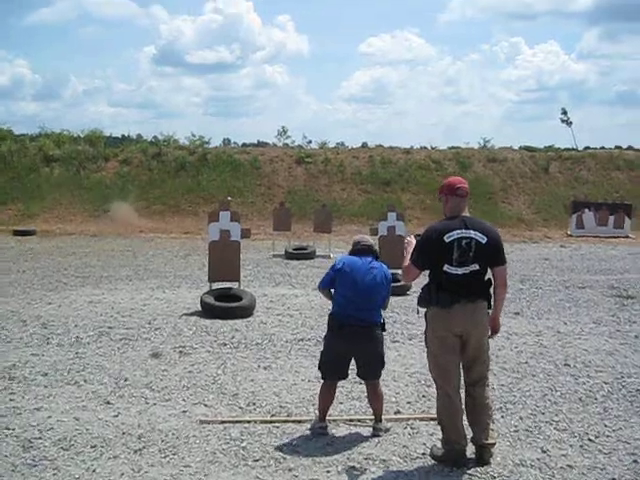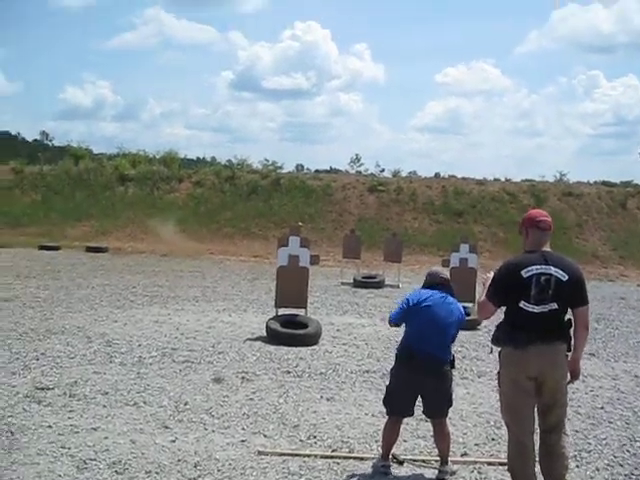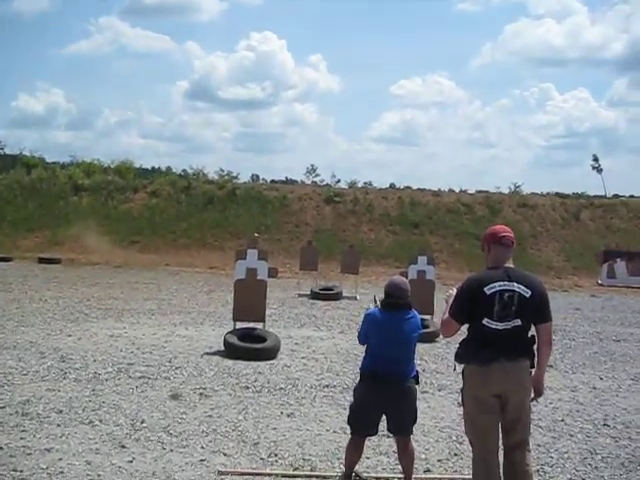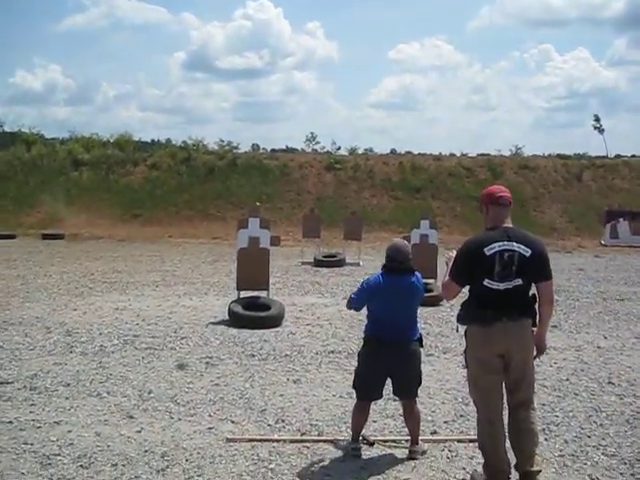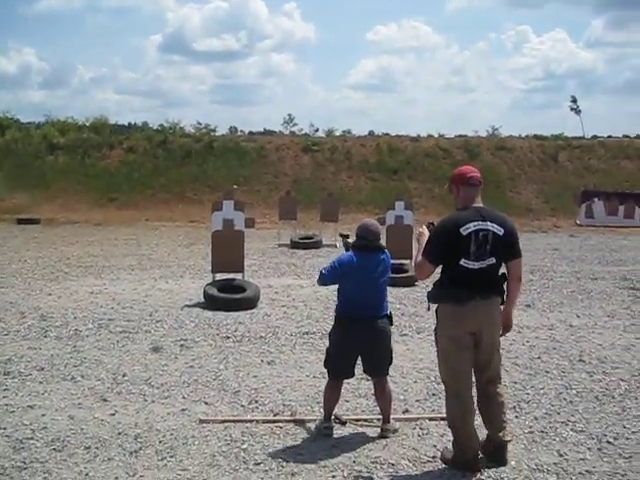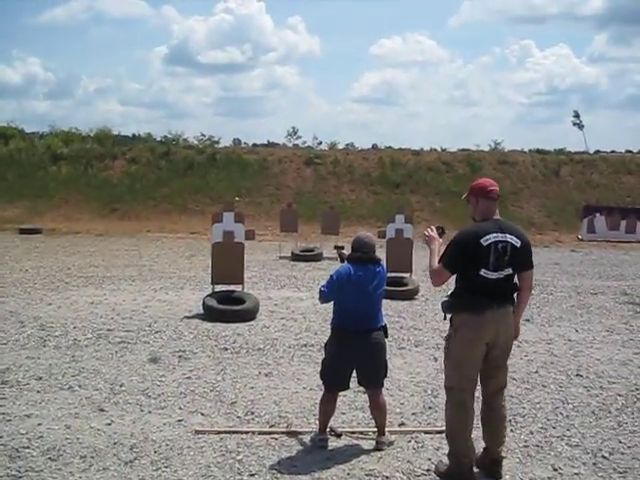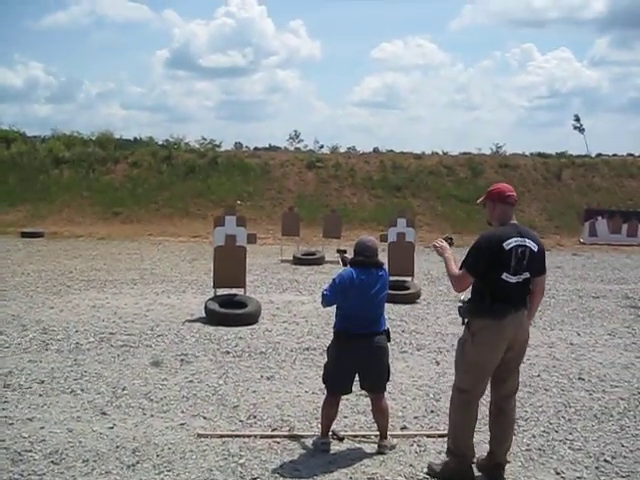
dt=0.7s
person 1, frame 1
left shoulder: (434, 232)
right shoulder: (488, 232)
left elbow: (408, 275)
right elbow: (501, 281)
left wrist: (410, 249)
right wrist: (496, 314)
left hip: (442, 314)
right hip: (476, 313)
left knee: (447, 384)
right knee: (478, 382)
left ankle: (454, 448)
right ankle: (484, 444)
person 1, frame 2
left shoulder: (512, 267)
right shoulder: (571, 270)
left elbow: (484, 313)
right elbow: (583, 323)
left wrist: (488, 284)
right wrist: (576, 358)
left hip: (517, 356)
right hip: (555, 355)
left knee: (520, 431)
right knee: (554, 430)
person 1, frame 3
left shoulder: (474, 284)
right shoulder: (534, 286)
left elbow: (447, 330)
right elbow: (546, 338)
left wrist: (451, 300)
right wrist: (539, 375)
left hip: (480, 371)
right hip: (518, 371)
left knee: (484, 448)
right knee: (519, 447)
person 1, frame 4
left shoulder: (474, 245)
right shoulder: (534, 245)
left elbow: (448, 293)
right elbow: (547, 297)
left wrist: (451, 262)
right wrist: (541, 333)
left hip: (483, 333)
right hip: (521, 331)
left knee: (488, 408)
right knee: (523, 405)
person 1, frame 5
left shoulder: (449, 225)
right shoulder: (504, 224)
left elbow: (422, 272)
right elbow: (515, 276)
left wrist: (423, 241)
right wrist: (508, 311)
left hip: (455, 311)
right hip: (489, 309)
left knee: (457, 384)
right knee: (490, 380)
left ankle: (466, 453)
right ankle: (497, 444)
person 1, frame 6
left shoulder: (468, 235)
right shoulder: (519, 236)
left elbow: (437, 278)
right elbow: (526, 286)
left wrist: (434, 245)
right wrist: (515, 319)
left hip: (470, 320)
right hip: (502, 319)
left knee: (460, 393)
right knee: (495, 392)
person 1, frame 7
left shoulder: (489, 240)
right shoulder: (534, 241)
left elbow: (459, 284)
right elbow: (538, 290)
left wrist: (447, 255)
left hip: (487, 325)
right hip: (517, 325)
left knee: (466, 394)
right knee: (505, 396)
person 2, frame 1
left shoulder: (343, 262)
right shoulder: (384, 271)
left elbow: (323, 286)
right elbow: (384, 305)
left hip: (339, 329)
right hip: (370, 332)
left knee: (330, 380)
right knee: (373, 381)
left ankle: (321, 422)
right ankle: (378, 423)
person 2, frame 2
left shoulder: (418, 296)
right shoulder: (458, 309)
left elbow: (393, 320)
right elbow: (451, 339)
left hip: (408, 365)
right hip: (439, 368)
left knee: (395, 416)
right knee: (439, 420)
left ankle: (384, 461)
person 2, frame 3
left shoulder: (373, 316)
right shoulder: (415, 319)
left elbow: (362, 339)
left hip: (371, 383)
right hip: (403, 385)
left knee: (358, 435)
right knee: (403, 438)
person 2, frame 4
left shoulder: (374, 282)
right shoulder: (417, 281)
left elbow: (352, 305)
left hip: (375, 348)
right hip: (407, 349)
left knee: (363, 399)
right knee: (409, 401)
left ankle: (354, 443)
right ankle: (415, 445)
person 2, frame 5
left shoulder: (346, 260)
right shoulder: (385, 259)
left elbow: (322, 280)
right wrist: (351, 250)
left hip: (347, 326)
right hip: (377, 326)
left knee: (336, 378)
right knee: (380, 379)
left ankle: (326, 422)
right ankle: (386, 424)
person 2, frame 6
left shoulder: (344, 272)
right shoulder: (380, 271)
left elbow: (323, 297)
right wrist: (347, 261)
left hip: (343, 338)
right hip: (373, 338)
left knee: (331, 390)
right knee: (375, 391)
left ankle: (321, 435)
right ankle: (382, 436)
person 2, frame 7
left shoulder: (346, 276)
right shoulder: (383, 275)
left elbow: (326, 301)
right wrist: (349, 263)
left hip: (345, 342)
right hip: (375, 342)
left knee: (334, 394)
right knee: (378, 395)
left ankle: (324, 438)
right ankle: (384, 440)
